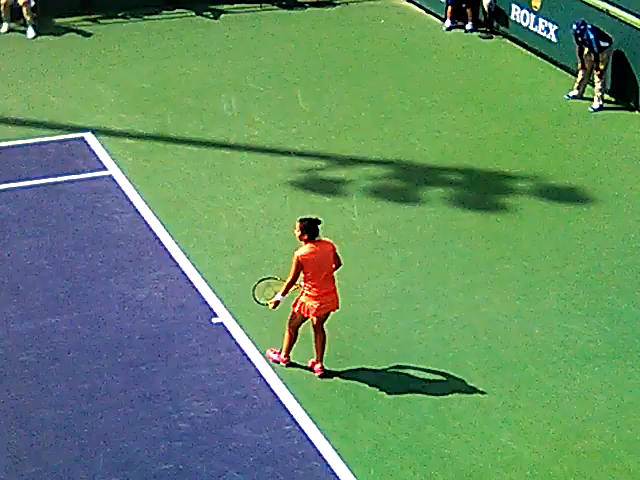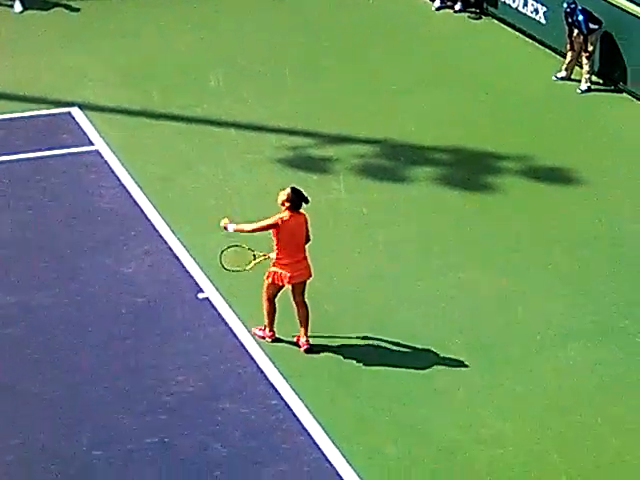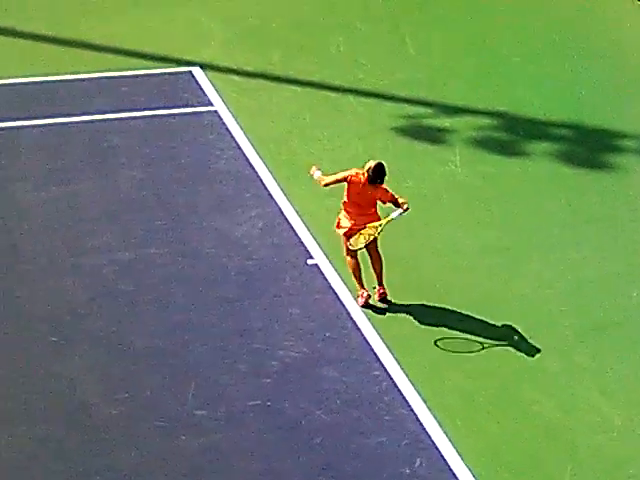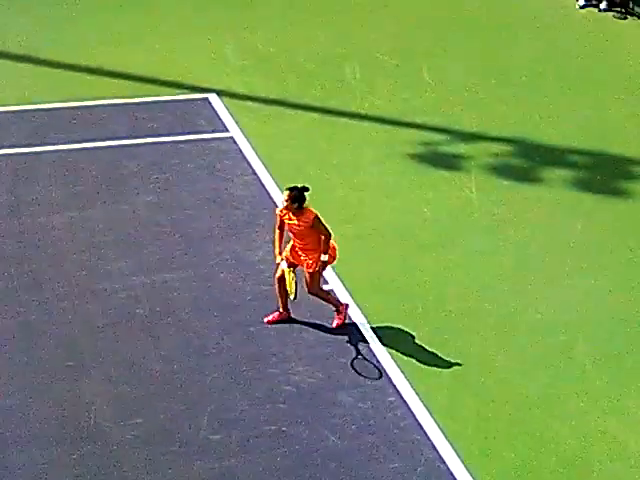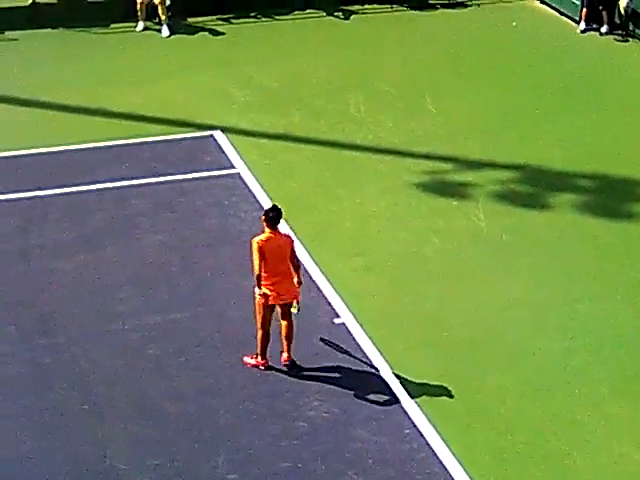
dt=1s
person 1, frame 1
left shoulder: (300, 254)
right shoulder: (329, 245)
left elbow: (291, 280)
right elbow: (338, 264)
left wrist: (279, 297)
left hip: (311, 299)
right hip: (330, 297)
left knee: (292, 326)
right knee: (318, 327)
left ankle: (283, 356)
right ankle: (318, 364)
person 1, frame 2
left shoulder: (279, 221)
right shoulder: (303, 218)
left elbow: (252, 227)
left wrist: (232, 227)
left hip: (282, 269)
right hip: (301, 268)
left knee: (268, 298)
right knee: (299, 301)
left ankle: (269, 332)
right ankle: (304, 339)
person 1, frame 3
left shoulder: (355, 176)
right shoulder: (380, 190)
left elbow: (325, 182)
right elbow: (398, 203)
left wrist: (316, 174)
right wrist: (403, 204)
left hip: (351, 223)
right hip: (369, 221)
left knee: (351, 255)
right knee: (373, 251)
left ankle: (362, 293)
right ankle: (381, 289)
person 1, frame 4
left shoulder: (311, 218)
right shoulder: (282, 212)
left elbow: (327, 235)
right elbow: (279, 230)
left wrist: (324, 257)
right wrist: (278, 253)
left hip: (313, 253)
right hip: (296, 249)
left knee: (313, 289)
right knee: (280, 279)
left ankle: (339, 307)
right ankle: (283, 312)
person 1, frame 5
left shoulder: (258, 241)
right shoulder: (287, 239)
left elbow: (257, 270)
right elbow: (296, 263)
left wrist: (258, 289)
right wrist: (298, 279)
left hip: (268, 290)
right hip: (288, 287)
left knee: (263, 326)
right knee: (286, 318)
left ankle: (261, 359)
right ankle: (287, 356)
